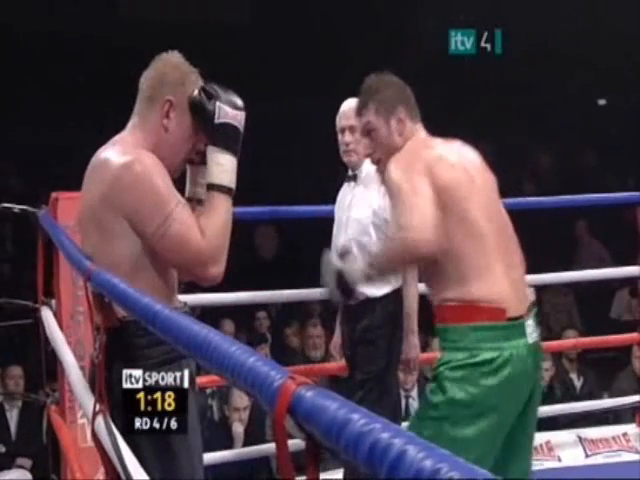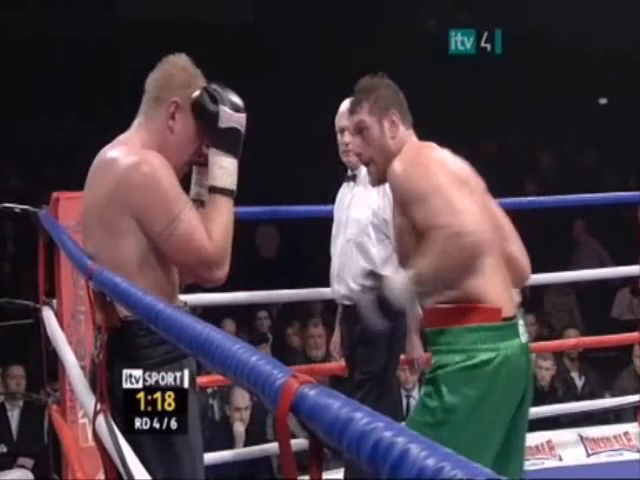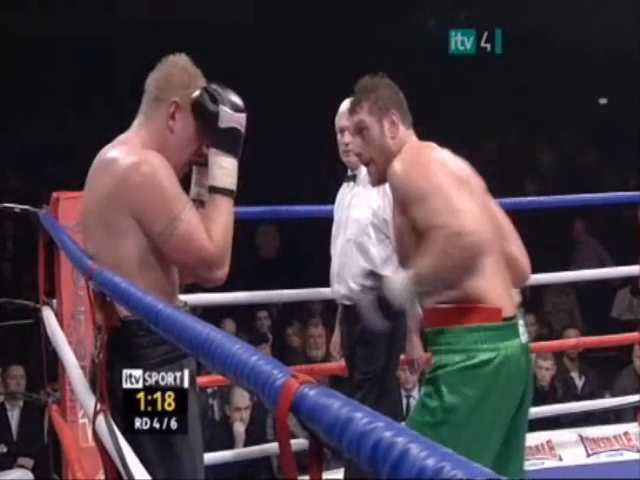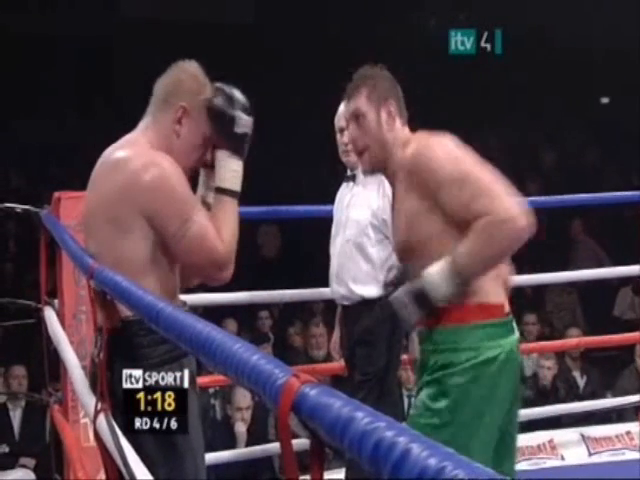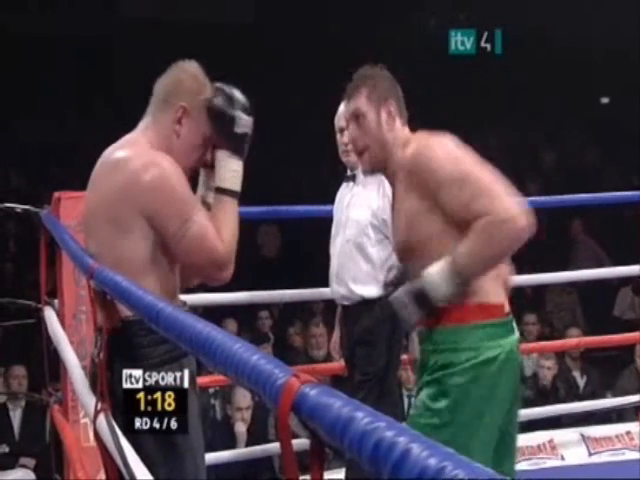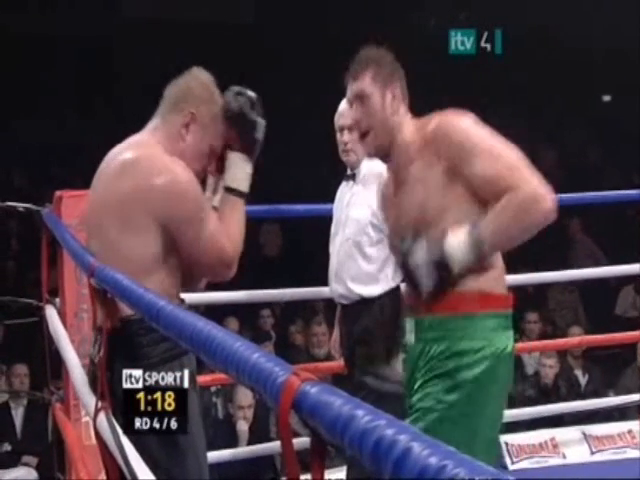
dt=0.4s
person 1, frame 1
left shoulder: (112, 160)
right shoulder: (137, 167)
left elbow: (179, 257)
right elbow: (208, 264)
left wrist: (200, 175)
right wrist: (223, 157)
left hip: (129, 350)
right hip: (148, 354)
person 1, frame 2
left shoulder: (113, 160)
right shoulder: (144, 168)
left elbow: (179, 266)
right elbow: (212, 264)
left wrist: (202, 179)
right wrist: (225, 160)
left hip: (128, 349)
right hip: (150, 354)
person 1, frame 3
left shoulder: (113, 161)
right shoulder: (144, 168)
left elbow: (180, 267)
right elbow: (212, 265)
left wrist: (203, 180)
right wrist: (225, 161)
left hip: (126, 349)
right hip: (150, 353)
person 1, frame 4
left shoulder: (116, 161)
right shoulder: (154, 170)
left elbow: (181, 270)
right elbow: (218, 264)
left wrist: (209, 180)
right wrist: (230, 163)
left hip: (125, 347)
right hip: (152, 351)
person 1, frame 5
left shoulder: (115, 161)
right shoulder: (157, 172)
right elbow: (217, 265)
left wrist: (209, 179)
right wrist: (229, 162)
left hip: (119, 346)
right hip: (150, 350)
person 1, frame 6
left shoulder: (119, 162)
right shoulder: (168, 175)
right elbow: (222, 263)
left wrist: (216, 186)
right wrist: (239, 164)
left hip: (121, 345)
right hip: (151, 349)
person 2, frame 1
left shoulder: (405, 161)
right shoulder: (463, 154)
left elbow: (419, 238)
left wrist: (356, 269)
left hip: (480, 346)
right hip: (521, 338)
person 2, frame 2
left shoulder: (408, 164)
right shoulder: (449, 162)
left elbow: (467, 238)
right elbow: (518, 267)
left wrist: (398, 286)
left hip: (472, 349)
right hip: (509, 342)
person 2, frame 3
left shoulder: (409, 164)
right shoulder: (446, 163)
left elbow: (467, 239)
right elbow: (518, 267)
left wrist: (399, 287)
left hip: (473, 350)
right hip: (508, 342)
person 2, frame 4
left shoulder: (425, 153)
right shoulder: (403, 183)
left elbow: (512, 220)
left wrist: (435, 283)
left hip: (468, 347)
right hip: (480, 343)
person 2, frame 5
left shoulder: (427, 154)
right shoulder: (400, 188)
left elbow: (512, 220)
left wrist: (432, 281)
left hip: (468, 346)
right hip: (447, 346)
person 2, frame 6
left shoulder: (447, 132)
right shoulder: (389, 189)
left elbow: (537, 200)
left wrist: (454, 250)
left hip: (468, 337)
right hip: (427, 339)
person 3, frame 1
left shoulder: (387, 184)
right shoulder: (345, 191)
left elbow: (409, 262)
left wrist: (411, 333)
right wrist: (340, 324)
left hip: (382, 311)
right hip: (354, 311)
left knee: (368, 411)
right knee: (378, 408)
person 3, frame 2
left shoulder: (386, 185)
right shoulder: (344, 190)
left wrist: (411, 333)
right wrist: (339, 324)
left hip: (380, 312)
right hip: (353, 312)
left knee: (365, 410)
right knee: (380, 408)
person 3, frame 3
left shoulder: (387, 184)
right shoulder: (345, 190)
right wrist: (339, 324)
left hip: (381, 312)
right hip: (353, 312)
left knee: (366, 410)
right knee: (380, 407)
person 3, frame 4
left shoulder: (386, 183)
right shoulder: (344, 190)
right wrist: (339, 323)
left hip: (379, 312)
right hip: (353, 312)
left knee: (366, 410)
right knee: (380, 407)
person 3, frame 5
left shoulder: (385, 183)
right shoulder: (344, 189)
right wrist: (339, 321)
left hip: (379, 312)
right hip: (353, 311)
left knee: (369, 409)
right knee: (376, 406)
person 3, frame 6
left shoulder: (385, 179)
right shoulder: (344, 187)
left wrist: (406, 319)
right wrist: (339, 320)
left hip: (378, 310)
right hip: (352, 310)
left knee: (371, 408)
right knee: (374, 405)
